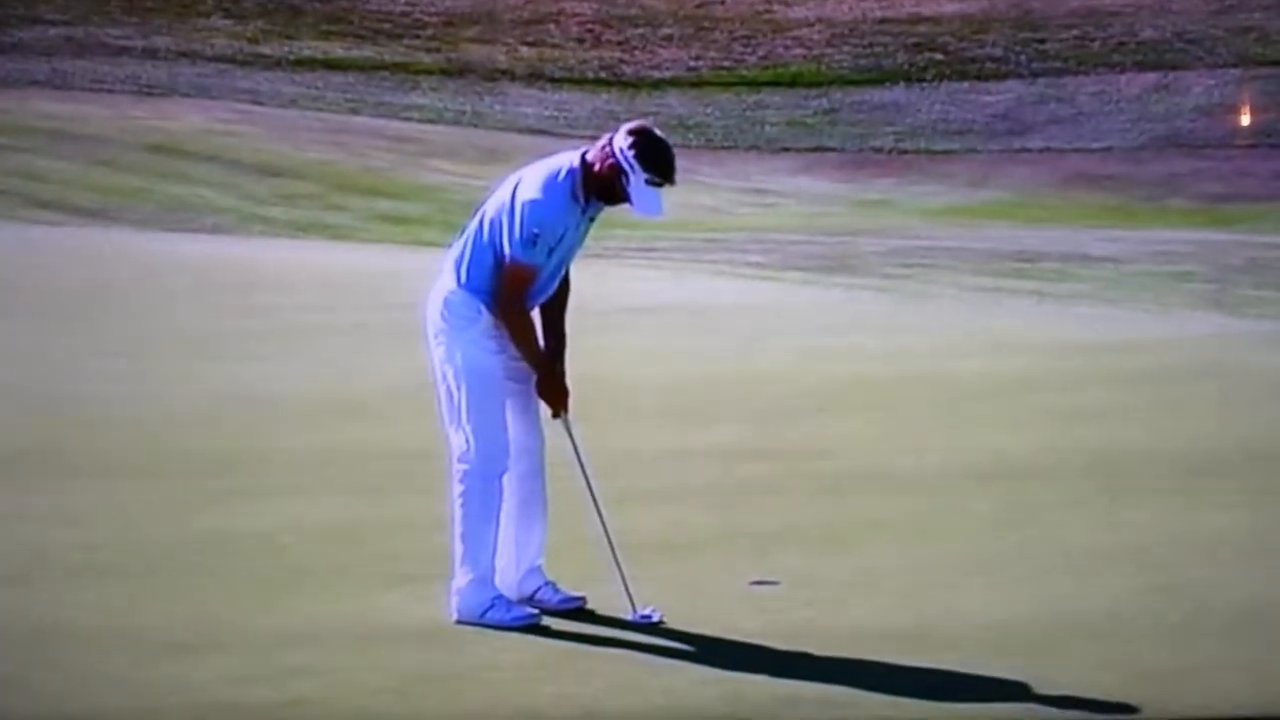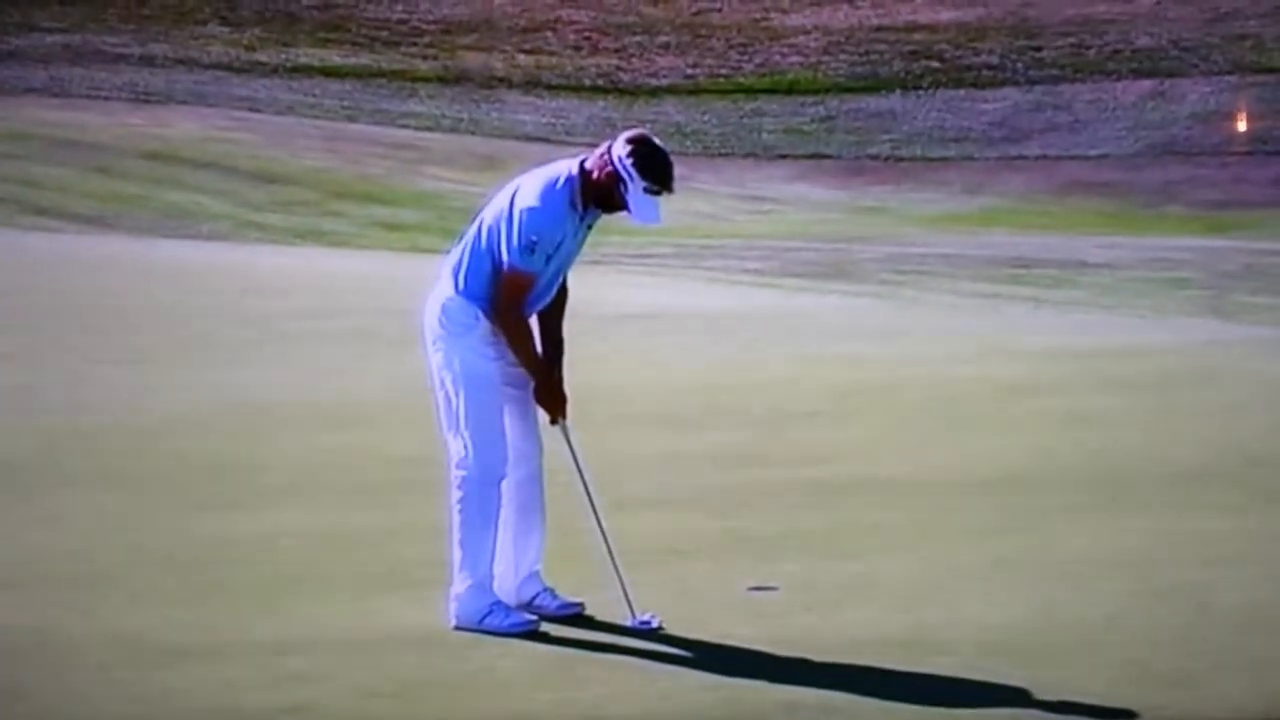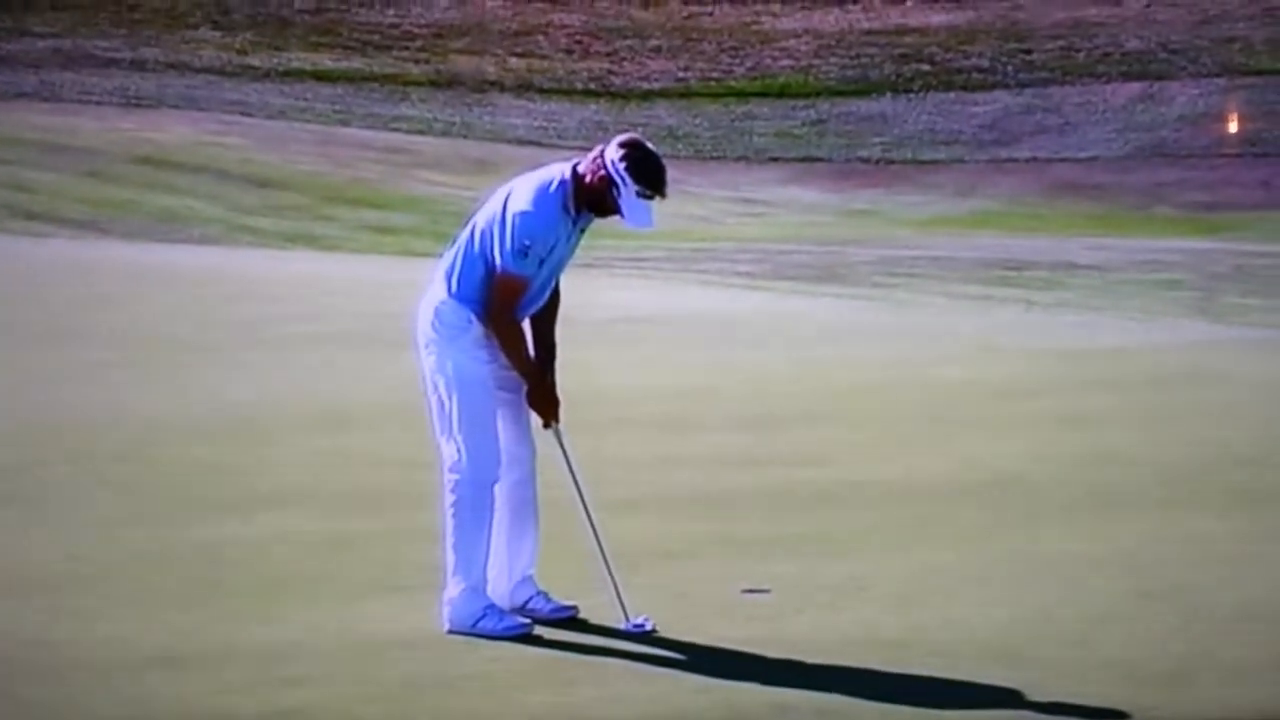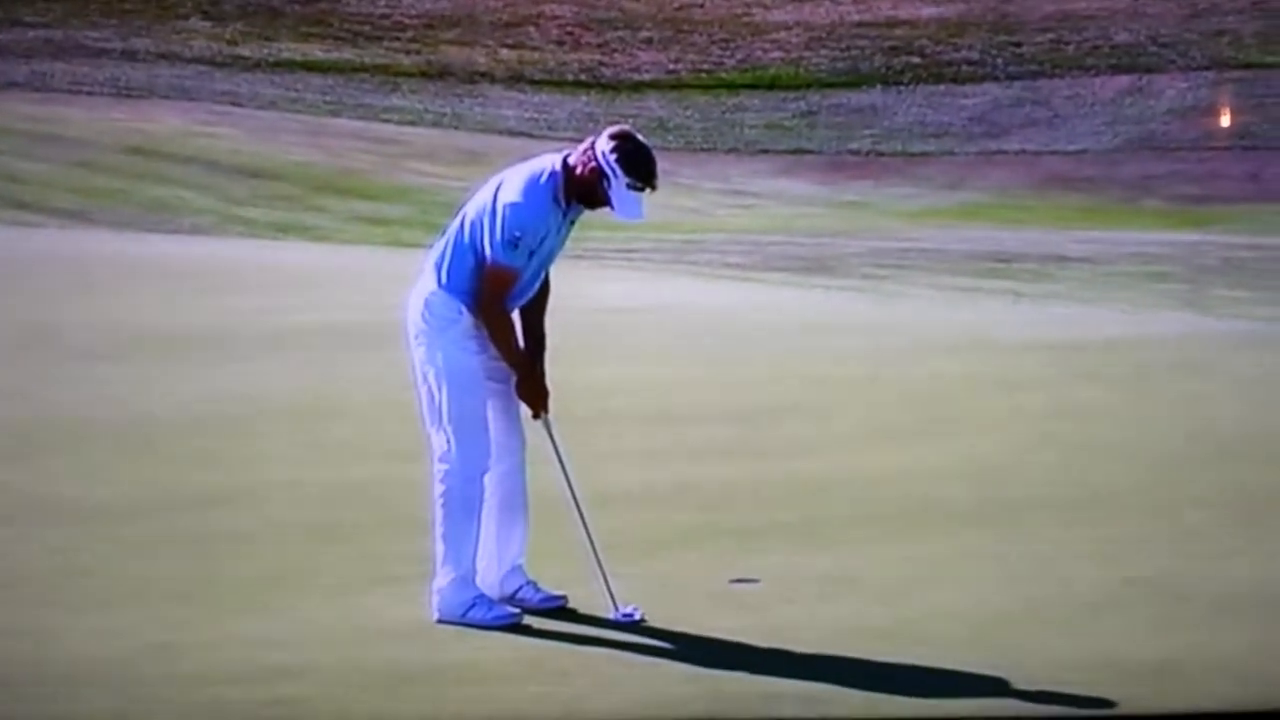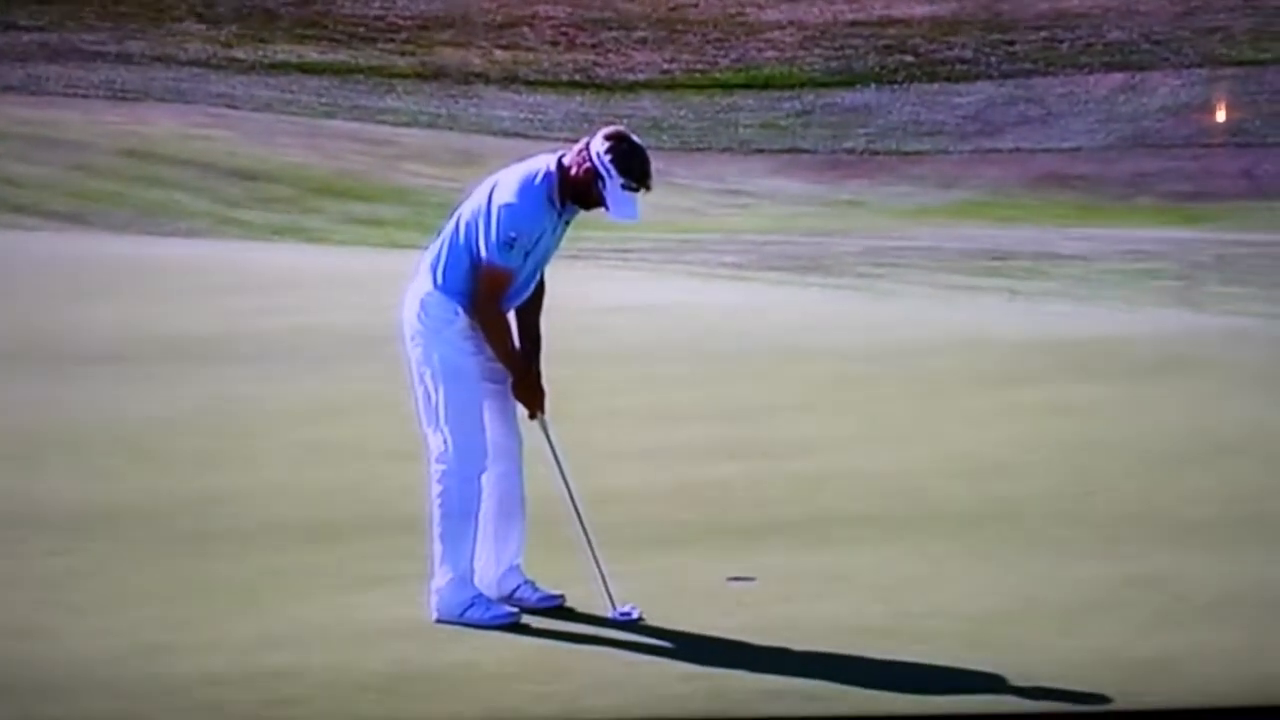
dt=0.3s
person 1, frame 1
left shoulder: (588, 192)
right shoulder: (545, 198)
right elbow: (510, 299)
left wrist: (557, 360)
right wrist: (545, 372)
left hip: (500, 316)
right hip: (467, 315)
left knee: (525, 452)
right knee: (484, 456)
left ankle: (521, 578)
right ankle: (474, 593)
person 1, frame 2
left shoulder: (587, 199)
right shoulder: (543, 205)
right elbow: (509, 306)
left wrist: (554, 365)
right wrist: (543, 378)
left hip: (498, 323)
right hip: (465, 320)
left knee: (524, 458)
right knee: (483, 463)
left ankle: (519, 584)
right ankle: (472, 599)
person 1, frame 3
left shoulder: (578, 203)
right shoulder: (536, 209)
right elbow: (501, 309)
left wrist: (546, 370)
right wrist: (535, 382)
left hip: (490, 326)
right hip: (457, 324)
left knee: (516, 462)
right knee: (476, 466)
left ankle: (513, 587)
right ankle: (466, 602)
person 1, frame 4
left shoulder: (569, 195)
right shoulder: (526, 201)
right elbow: (492, 300)
left wrist: (535, 360)
right wrist: (524, 373)
left hip: (480, 317)
right hip: (448, 315)
left knee: (506, 451)
right knee: (465, 457)
left ankle: (502, 578)
right ankle: (454, 593)
person 1, frame 5
left shoulder: (563, 194)
right shoulder: (521, 202)
right elbow: (487, 301)
left wrist: (532, 362)
right wrist: (520, 373)
left hip: (476, 318)
right hip: (444, 316)
left knee: (503, 453)
right knee: (462, 458)
left ankle: (501, 577)
right ankle: (453, 593)
